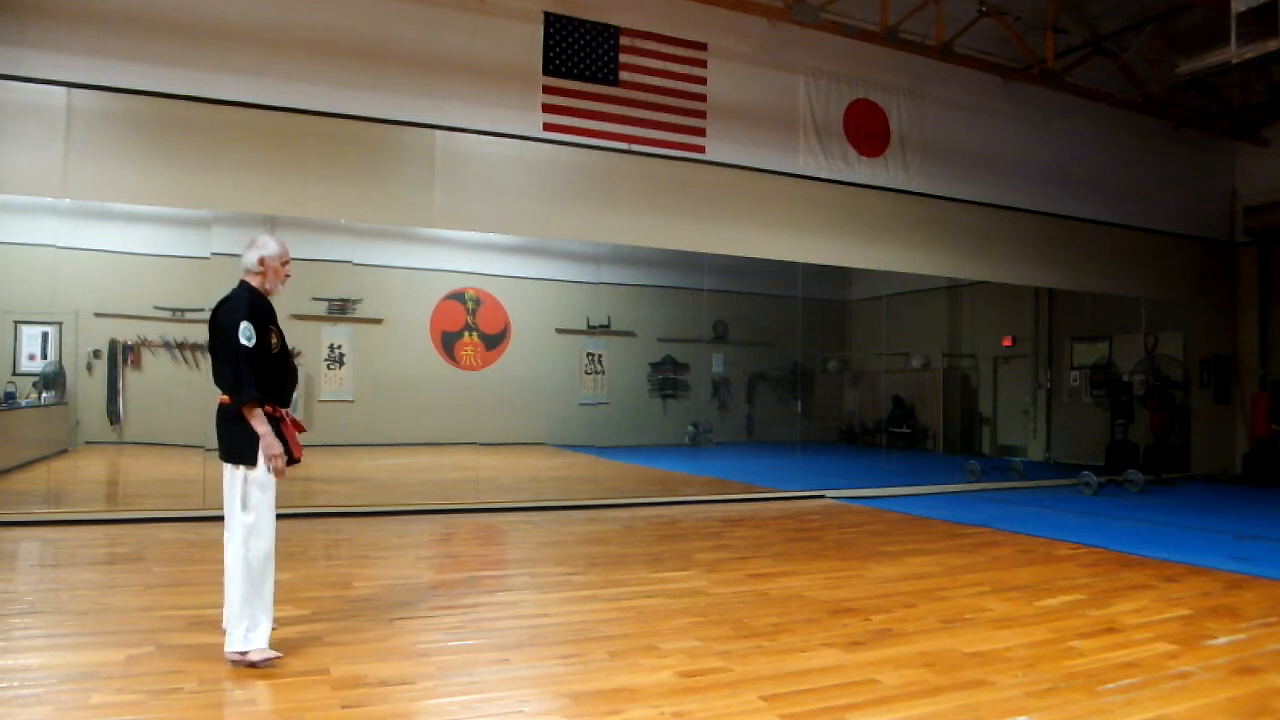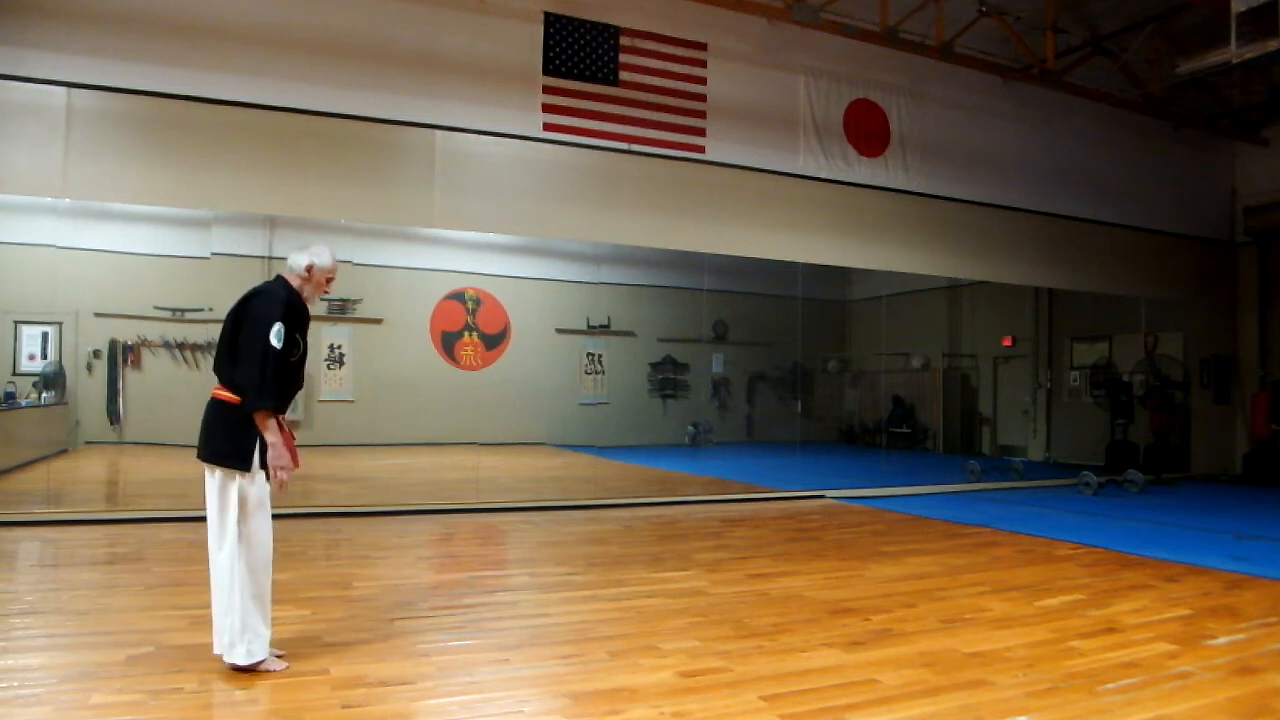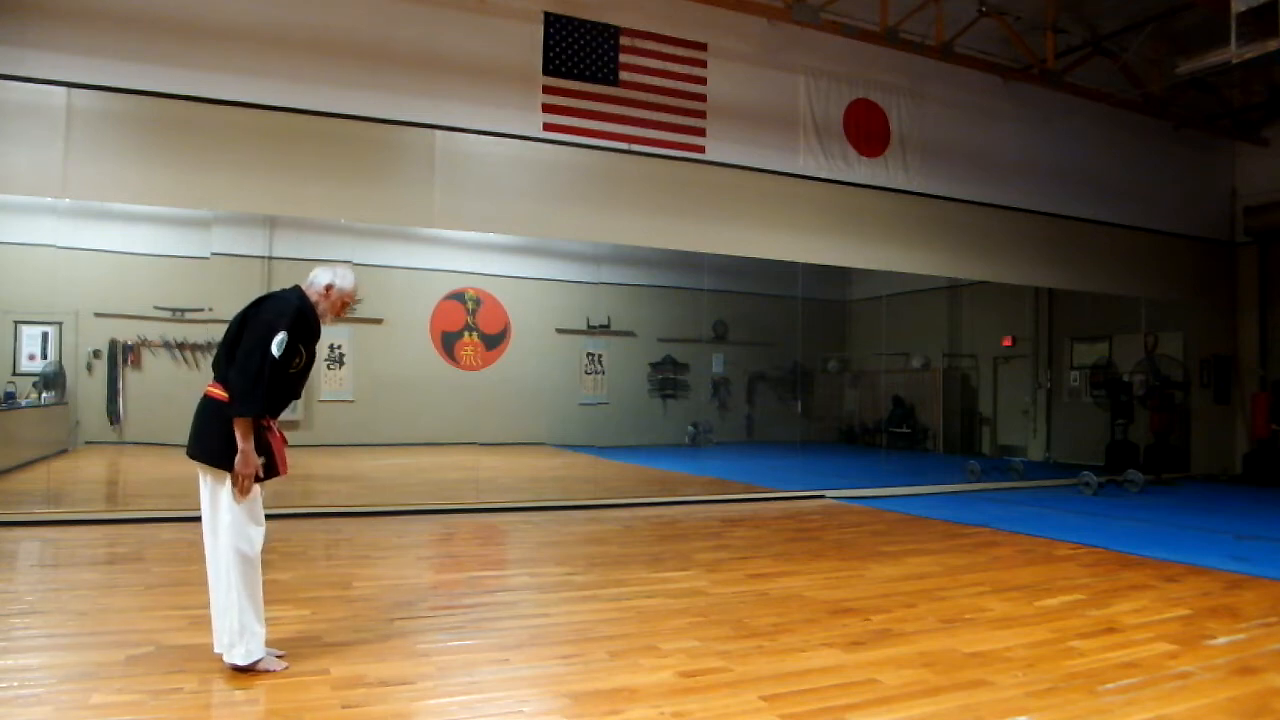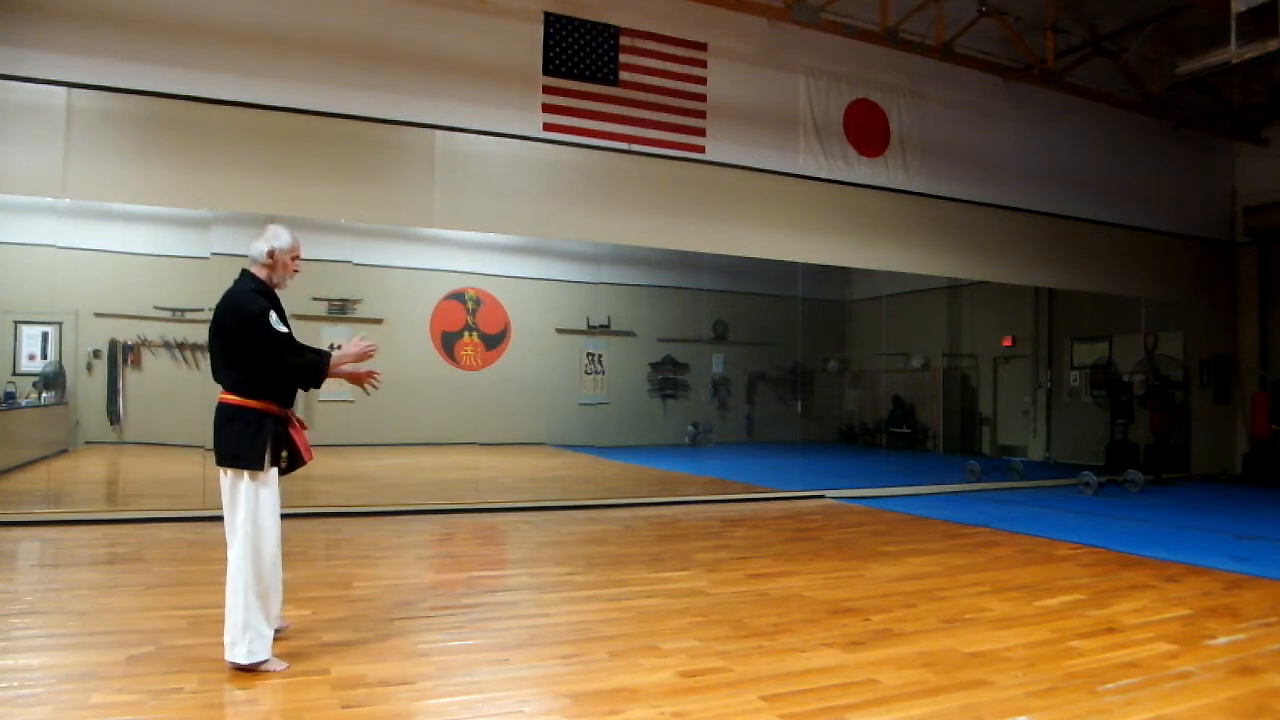
dt=0.7s
person 1, frame 1
left shoulder: (256, 306)
right shoulder: (239, 307)
right elbow: (239, 381)
left wrist: (280, 422)
right wrist: (267, 434)
left hip: (257, 429)
right hip: (248, 431)
left knee: (247, 527)
right knee: (252, 530)
left ankle: (240, 618)
right ankle: (244, 640)
person 1, frame 2
left shoulder: (277, 301)
right shoulder: (273, 303)
right elbow: (255, 379)
left wrist: (272, 436)
right wrist: (275, 442)
left hip: (233, 428)
right hip: (240, 431)
left knee: (236, 538)
right knee: (247, 538)
left ankle: (241, 638)
right ankle: (245, 648)
person 1, frame 3
left shoulder: (295, 315)
right shoulder: (282, 312)
right elbow: (247, 382)
left wrist: (256, 440)
right wrist: (246, 448)
left hip: (233, 431)
right hip: (229, 432)
left knee: (234, 538)
right knee: (237, 538)
left ankle: (242, 640)
right ankle: (244, 649)
person 1, frame 4
left shoulder: (253, 298)
right shoulder: (248, 302)
left elbow: (285, 359)
right elbow: (291, 358)
left wrist: (343, 371)
right wrist: (346, 356)
left hip: (253, 426)
right hip: (251, 429)
left knee: (259, 532)
right knee: (252, 535)
left ankle: (261, 620)
right ankle: (247, 648)
